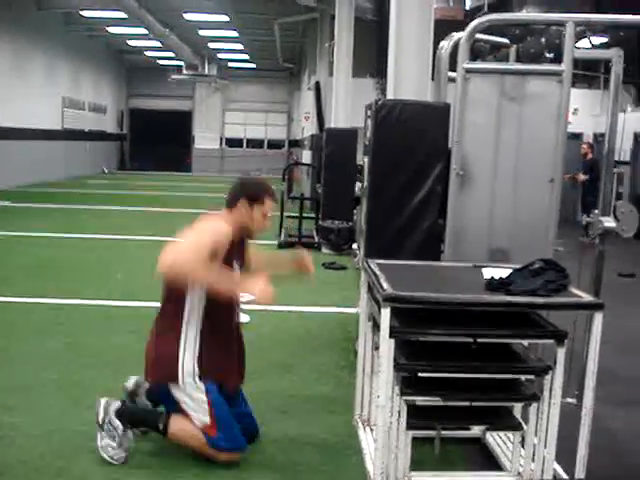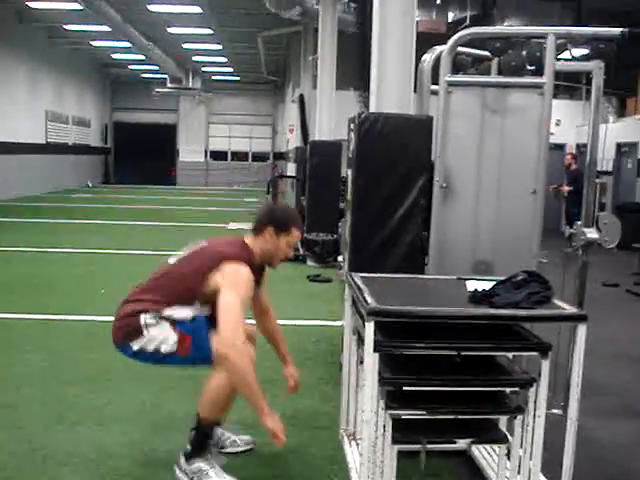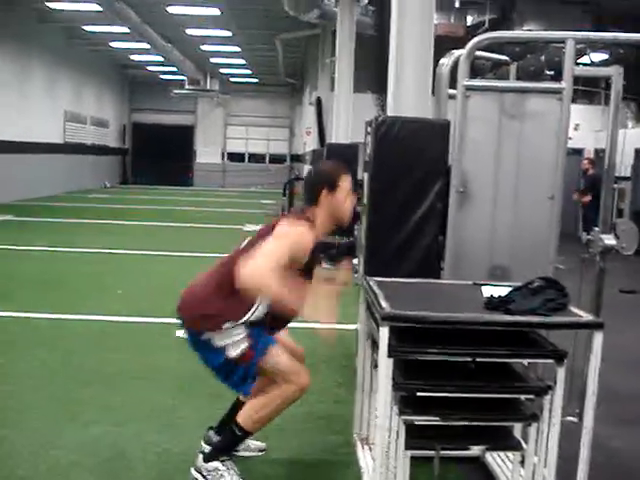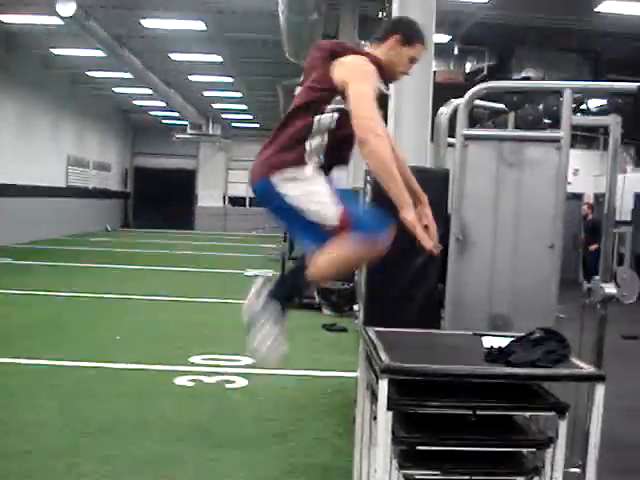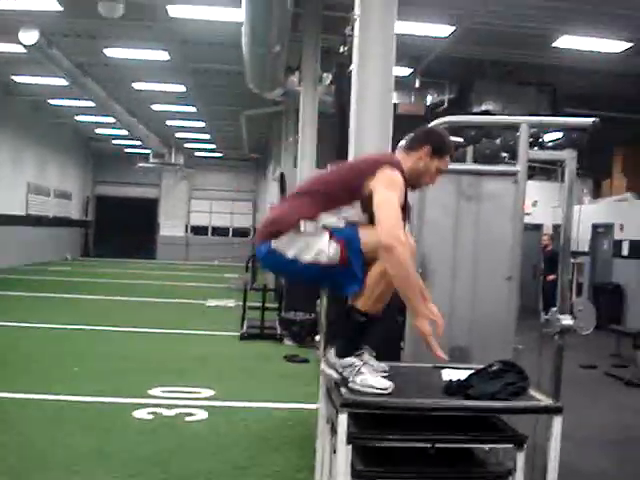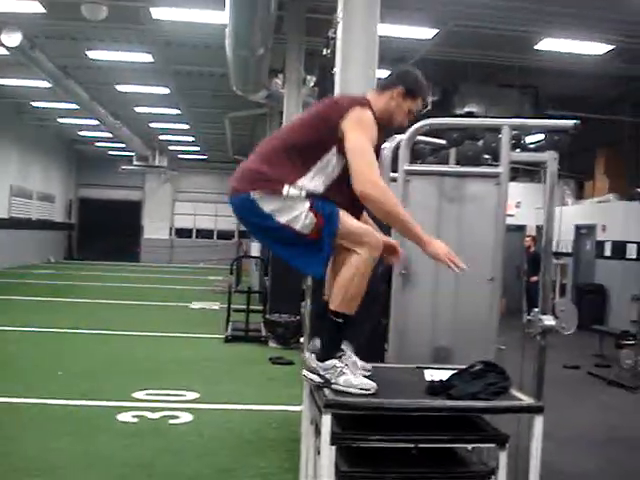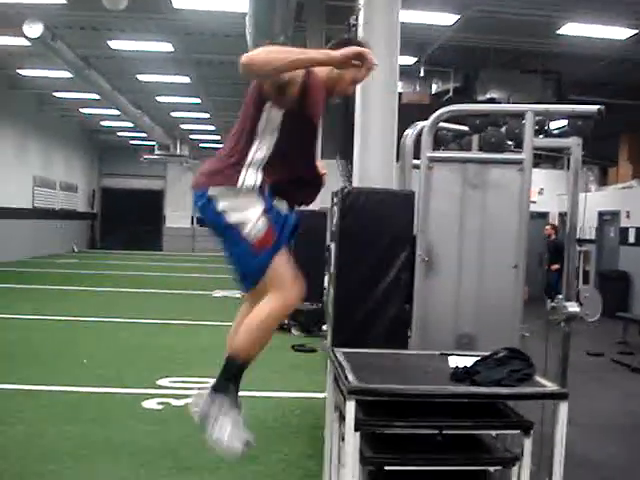
dt=0.4s
person 1, frame 1
left shoulder: (234, 238)
right shoulder: (217, 229)
left elbow: (251, 262)
right elbow: (171, 263)
left wrist: (289, 262)
right wrist: (240, 286)
left hip: (208, 358)
right hip: (181, 360)
left knee: (247, 434)
right knee: (229, 450)
left ankle: (149, 395)
right ankle: (126, 415)
person 1, frame 2
left shoulder: (244, 255)
right shoulder: (237, 272)
left elbow: (264, 312)
right elbow: (230, 349)
left wrist: (287, 362)
right wrist: (265, 414)
left hip: (158, 319)
right hip: (139, 327)
left knee: (248, 335)
right knee: (236, 359)
left ankle: (209, 430)
right ankle: (194, 457)
person 1, frame 3
left shoulder: (302, 229)
right shoulder: (300, 233)
right elbow: (252, 276)
left wrist: (330, 282)
right wrist: (307, 306)
left hip: (224, 311)
right hip: (209, 317)
left knee: (292, 359)
right knee: (295, 381)
left ankle: (220, 436)
person 1, frame 4
left shoulder: (360, 72)
right shoulder: (360, 67)
left elbow: (384, 146)
right elbow: (371, 139)
left wrist: (419, 197)
right wrist: (405, 206)
left hip: (296, 169)
right hip: (287, 171)
right knee: (375, 238)
right ankle: (275, 297)
person 1, frame 5
left shoulder: (385, 175)
right shoulder: (390, 176)
left elbow: (401, 247)
right elbow: (392, 246)
left wrist: (424, 301)
right wrist: (419, 314)
left hip: (286, 237)
right hip: (284, 241)
right knee: (389, 251)
left ankle: (348, 350)
right ankle: (344, 355)
person 1, frame 6
left shoulder: (348, 112)
right shoulder: (362, 115)
left elbow: (349, 194)
right elbow: (368, 188)
left wrist: (377, 236)
right wrist: (425, 242)
left hip: (261, 191)
right hip: (262, 193)
left knee: (352, 239)
right knee: (366, 244)
left ankle: (330, 348)
right ankle: (325, 358)
person 1, frame 7
left shoulder: (309, 95)
right shoulder: (293, 80)
right elbow: (251, 61)
left wrist: (311, 165)
right wrist: (329, 55)
left hip: (253, 194)
right hip: (230, 192)
left knee: (266, 297)
right knee: (286, 293)
left ankle: (221, 397)
right ankle: (222, 395)
